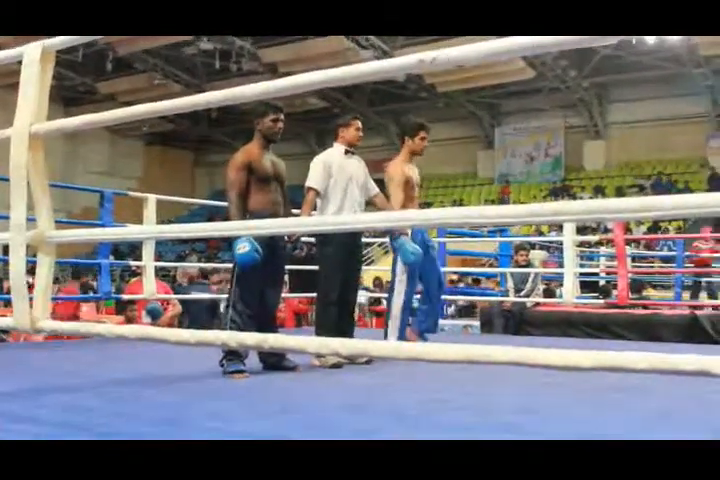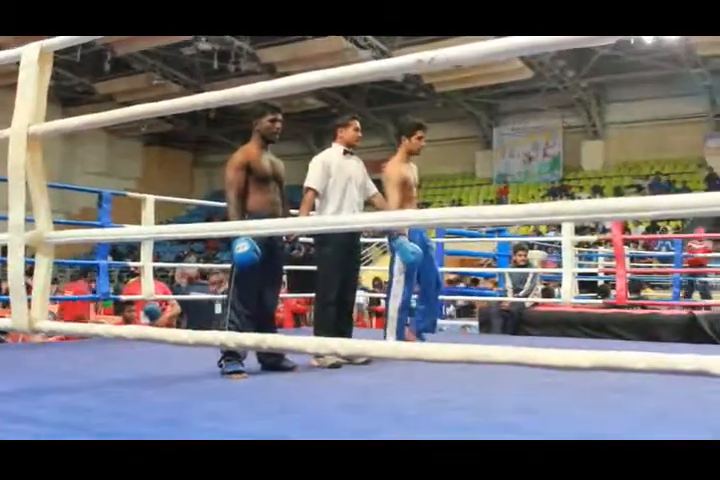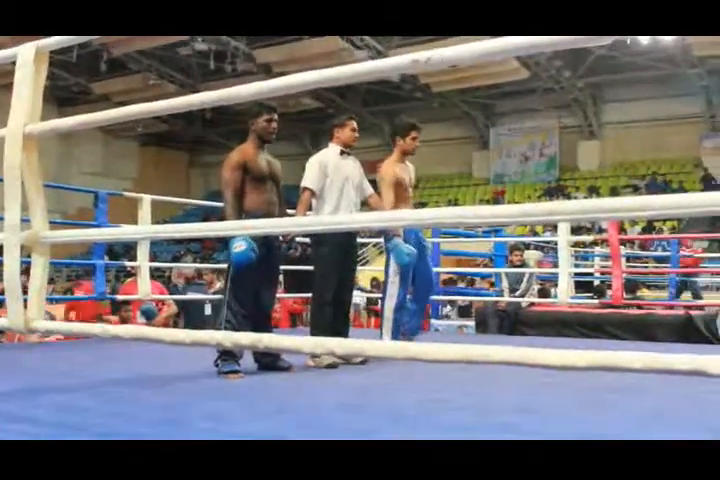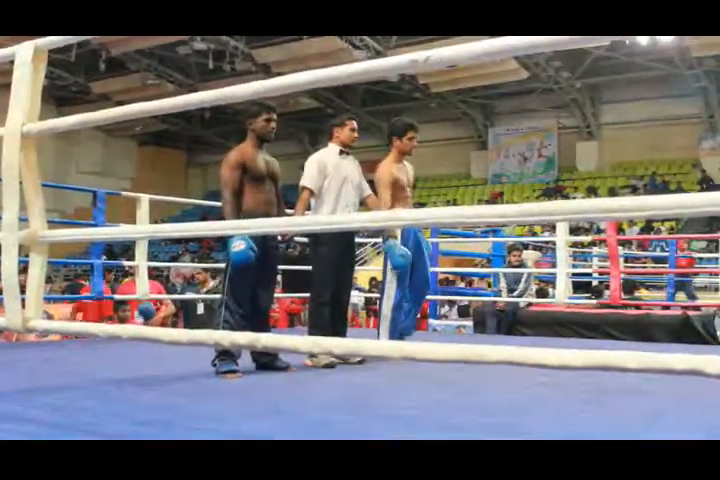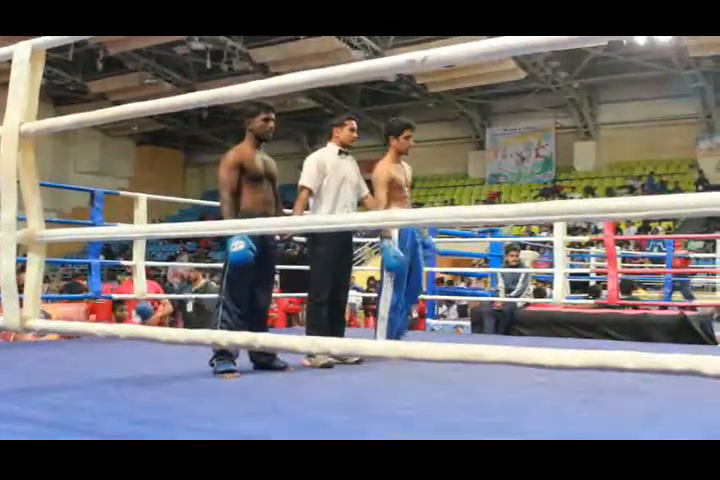
dt=0.1s
person 1, frame 1
left shoulder: (279, 163)
right shoulder: (244, 156)
right elbow: (234, 197)
right wrist: (240, 233)
left hip: (276, 233)
left knee: (270, 299)
right knee: (243, 297)
left ankle: (272, 354)
right ankle: (232, 357)
person 1, frame 2
left shoulder: (277, 162)
right shoulder: (242, 156)
right elbow: (233, 197)
right wrist: (239, 233)
left hip: (275, 233)
left knee: (269, 299)
right knee: (242, 297)
left ankle: (270, 355)
right ankle: (231, 358)
person 1, frame 3
left shoulder: (274, 162)
right shoulder: (239, 156)
right elbow: (230, 196)
right wrist: (236, 232)
left hip: (271, 233)
left knee: (265, 299)
right knee: (238, 297)
left ankle: (267, 354)
right ankle: (227, 357)
person 1, frame 4
left shoulder: (272, 162)
right shoulder: (237, 156)
right elbow: (228, 196)
right wrist: (235, 231)
left hip: (269, 233)
right hip: (247, 231)
left knee: (263, 298)
right knee: (236, 297)
left ankle: (264, 354)
right ankle: (225, 357)
person 1, frame 5
left shoulder: (270, 162)
right shoulder: (235, 156)
right elbow: (227, 196)
right wrist: (234, 232)
left hip: (267, 232)
right hip: (246, 231)
left knee: (261, 298)
right knee: (234, 297)
left ankle: (262, 354)
right ankle: (223, 357)
person 2, frame 1
left shoulder: (359, 163)
right shoulder: (325, 159)
left elbow: (374, 194)
right elbow: (312, 193)
left hip: (354, 233)
right hip: (332, 231)
left knee: (349, 291)
right knee: (329, 291)
person 2, frame 2
left shoulder: (358, 164)
right shoulder: (324, 159)
left elbow: (373, 195)
right elbow: (311, 193)
left hip: (353, 233)
right hip: (331, 232)
left knee: (348, 292)
right knee: (328, 291)
person 2, frame 3
left shoulder: (355, 164)
right shoulder: (321, 159)
left elbow: (369, 195)
right elbow: (307, 193)
left hip: (349, 233)
right hip: (328, 231)
left knee: (344, 292)
right knee: (324, 291)
person 2, frame 4
left shoulder: (354, 164)
right shoulder: (320, 159)
left elbow: (367, 195)
right elbow: (306, 192)
left hip: (347, 233)
right hip: (326, 232)
left knee: (342, 292)
right knee: (322, 291)
right ankle: (317, 350)
person 2, frame 5
left shoulder: (352, 164)
right shoulder: (319, 158)
left elbow: (364, 196)
right elbow: (305, 192)
left hip: (345, 233)
right hip: (324, 232)
left knee: (340, 292)
right knee: (320, 291)
right ankle: (315, 350)
person 3, frame 1
left shoulder: (413, 168)
right shoulder: (397, 168)
right elbow: (396, 207)
left wrist: (425, 235)
right wrist: (402, 239)
left hip: (419, 230)
right hip: (406, 232)
left knee: (435, 283)
right knee: (403, 288)
left ankle: (417, 329)
right ankle: (395, 341)
person 3, frame 2
left shoulder: (412, 168)
right shoulder: (393, 169)
right elbow: (393, 208)
right wrist: (401, 239)
left hip: (418, 230)
right hip: (404, 232)
left knee: (432, 283)
right knee: (401, 288)
left ankle: (416, 329)
right ankle: (394, 341)
person 3, frame 3
left shoulder: (410, 168)
right shoulder: (388, 170)
right elbow: (388, 209)
right wrist: (395, 240)
left hip: (414, 230)
right hip: (400, 232)
left knee: (425, 284)
right knee: (397, 289)
left ankle: (406, 331)
right ankle: (390, 341)
person 3, frame 4
left shoulder: (408, 168)
right shoulder: (385, 170)
right elbow: (385, 209)
left wrist: (420, 232)
right wrist: (391, 241)
left hip: (413, 229)
right hip: (398, 231)
left knee: (419, 286)
right knee: (395, 288)
left ankle: (399, 334)
right ankle: (387, 341)
person 3, frame 5
left shoulder: (406, 168)
right shoulder: (383, 170)
right elbow: (381, 208)
left wrist: (421, 233)
right wrist: (386, 242)
left hip: (412, 230)
right hip: (396, 231)
left knee: (412, 288)
right knee: (393, 288)
left ankle: (394, 335)
right ankle: (384, 341)
